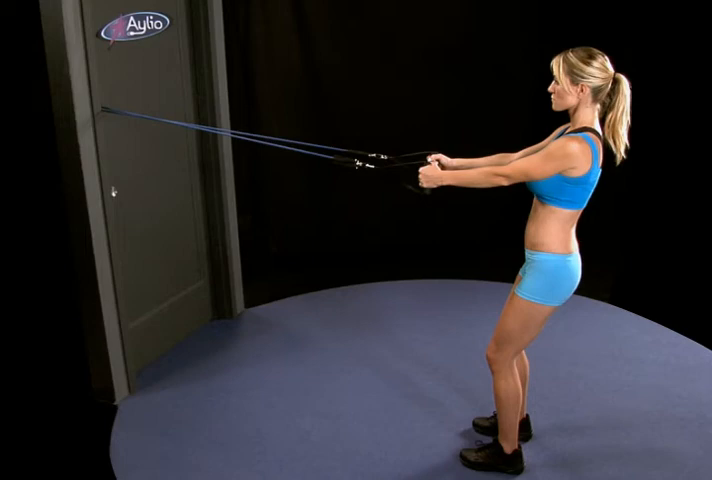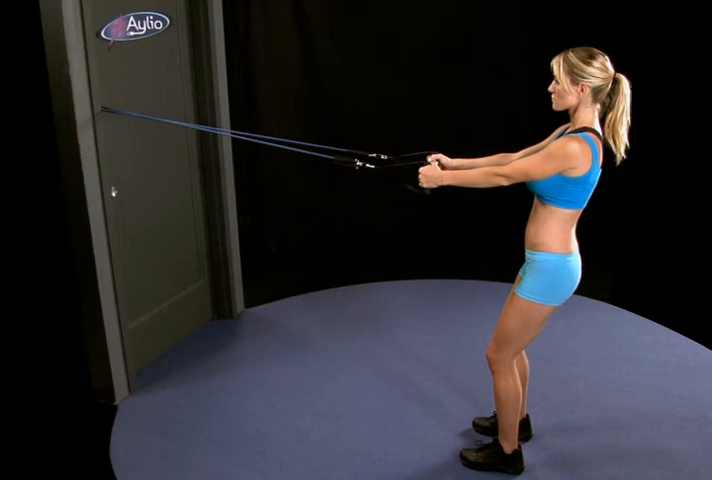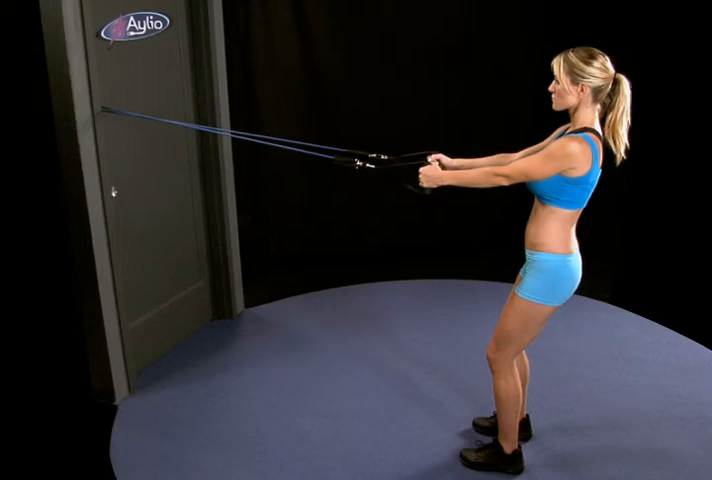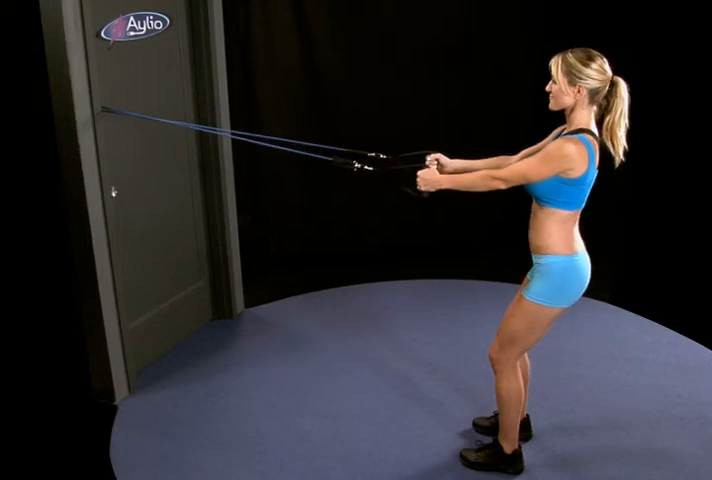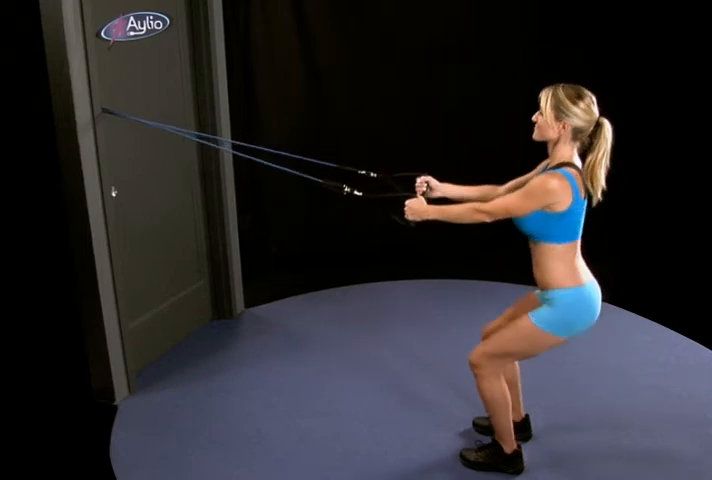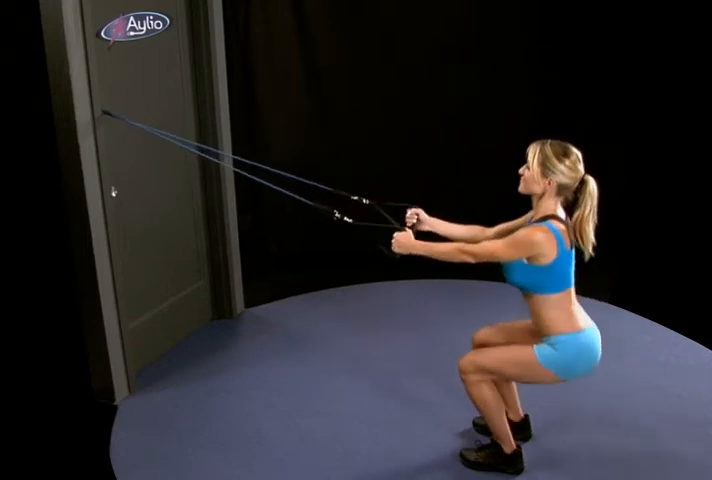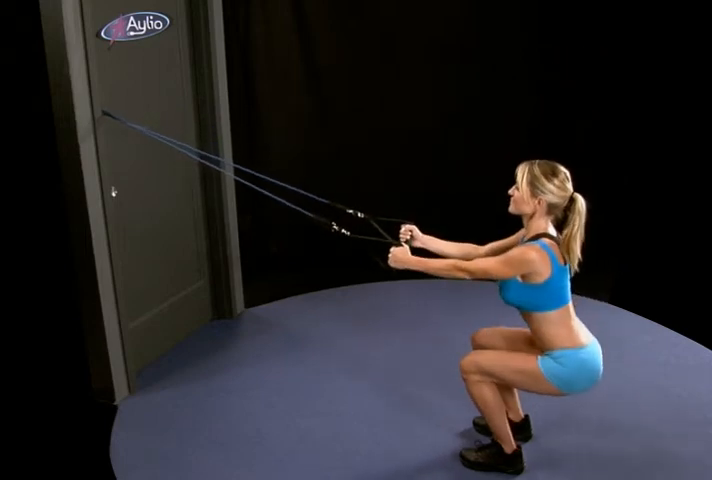
dt=0.4s
person 1, frame 1
left shoulder: (575, 147)
right shoulder: (572, 133)
left elbow: (504, 176)
right elbow: (512, 158)
left wrist: (442, 178)
right wrist: (454, 163)
left hip: (550, 268)
right hip: (546, 261)
left knee: (499, 355)
right knee: (511, 345)
left ankle: (507, 451)
right ankle: (516, 420)
person 1, frame 2
left shoulder: (576, 148)
right shoulder: (572, 134)
left elbow: (503, 177)
right elbow: (514, 158)
left wrist: (443, 178)
right wrist: (455, 163)
left hip: (550, 269)
right hip: (546, 262)
left knee: (499, 355)
right knee: (510, 344)
left ankle: (507, 451)
right ankle: (516, 420)
person 1, frame 3
left shoulder: (576, 147)
right shoulder: (572, 133)
left elbow: (504, 176)
right elbow: (513, 158)
left wrist: (443, 178)
right wrist: (454, 163)
left hip: (550, 268)
right hip: (547, 261)
left knee: (499, 355)
right knee: (511, 344)
left ankle: (507, 451)
right ankle: (516, 420)
person 1, frame 4
left shoulder: (572, 148)
right shoulder: (570, 134)
left elbow: (501, 179)
right elbow: (511, 161)
left wrist: (441, 182)
right wrist: (454, 164)
left hip: (559, 270)
right hip: (556, 264)
left knee: (502, 355)
right knee: (511, 339)
left ankle: (507, 452)
right ankle: (516, 419)
person 1, frame 5
left shoulder: (555, 184)
right shoulder: (558, 169)
left elbow: (486, 212)
right elbow: (499, 192)
left wrist: (428, 211)
right wrist: (443, 189)
left hip: (568, 304)
right hip: (565, 293)
left knee: (482, 360)
right knee: (494, 338)
left ankle: (507, 452)
right ankle: (517, 419)
person 1, frame 6
left shoulder: (539, 237)
right shoulder: (545, 218)
left elbow: (471, 254)
right elbow: (486, 234)
left wrist: (414, 246)
right wrist: (431, 223)
left hip: (569, 350)
right hip: (566, 335)
left knee: (470, 366)
right knee: (482, 340)
left ankle: (507, 453)
right ankle: (516, 421)
person 1, frame 7
left shoulder: (533, 255)
right shoulder: (536, 236)
left elbow: (466, 270)
right elbow: (478, 252)
left wrist: (410, 261)
right wrist: (423, 241)
left hip: (572, 364)
right hip: (568, 348)
left knee: (472, 366)
right knee: (482, 340)
left ankle: (507, 452)
right ankle: (515, 421)
